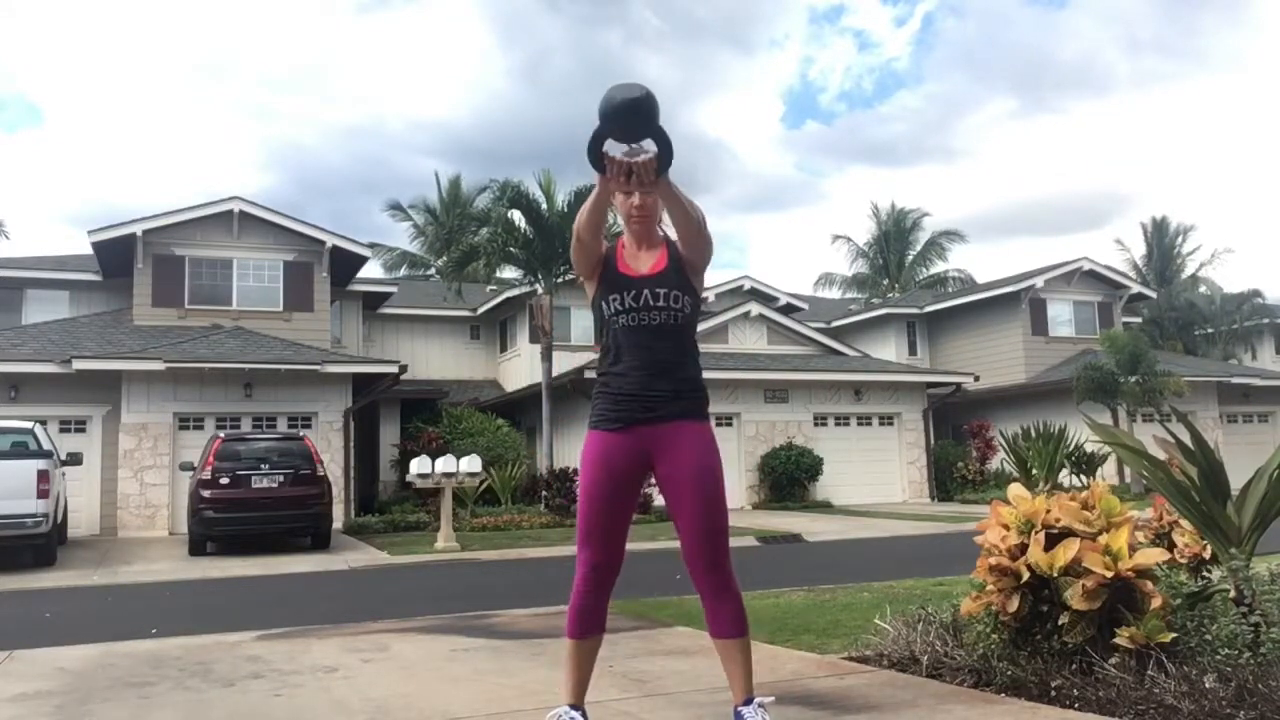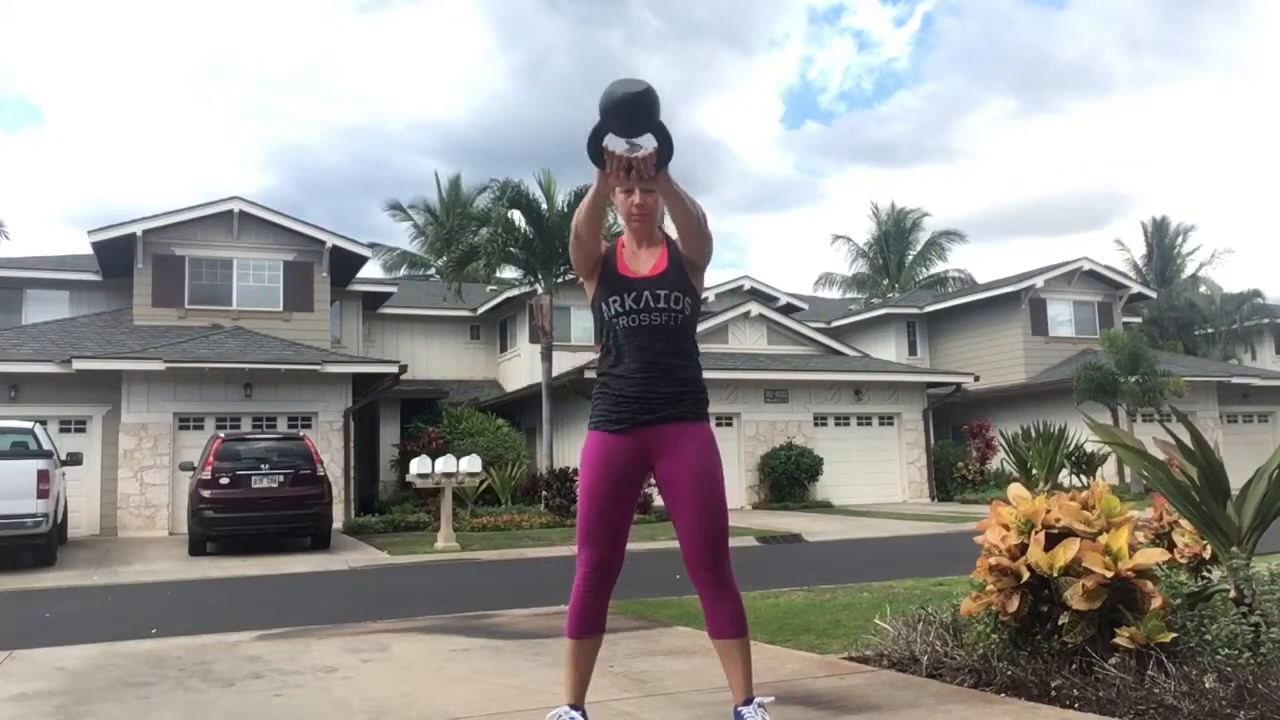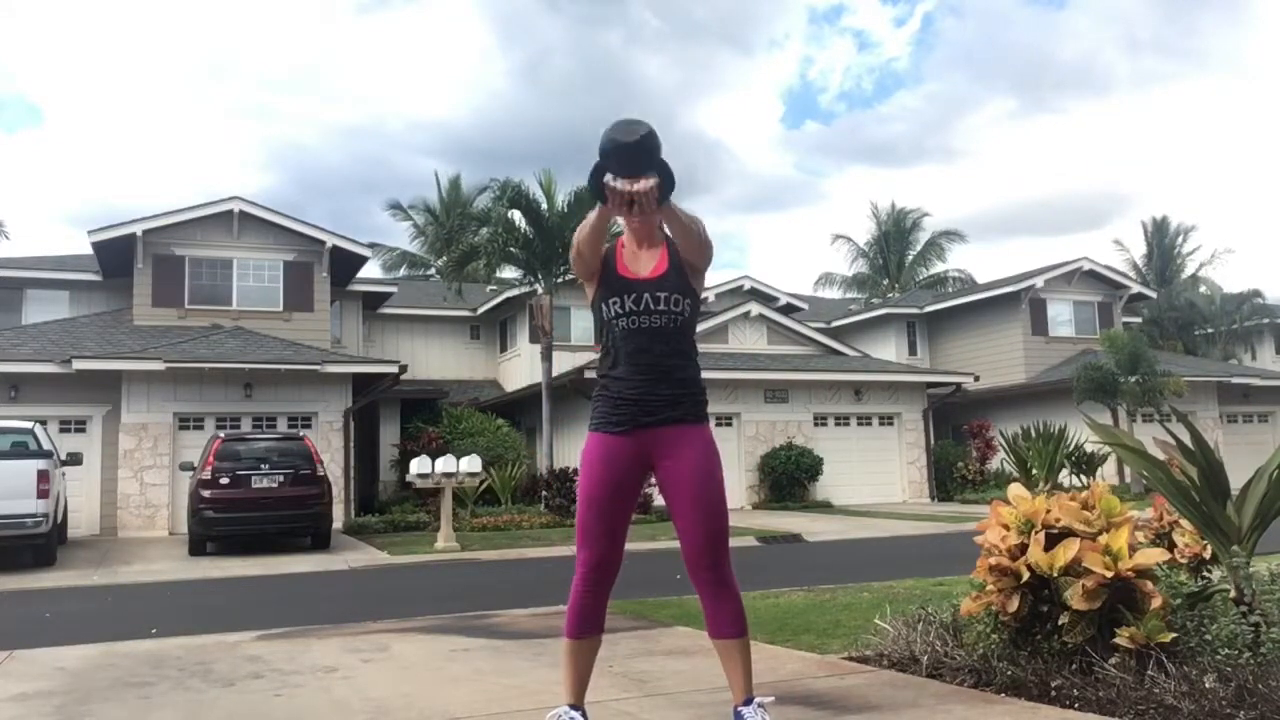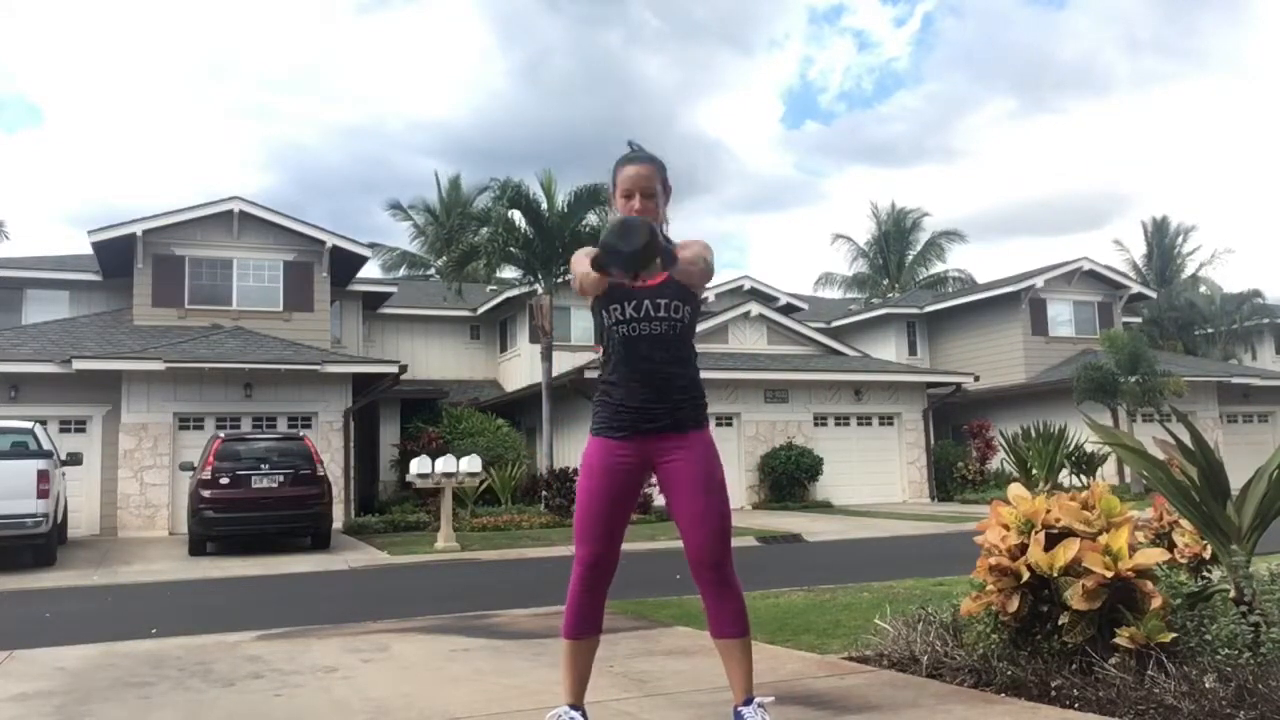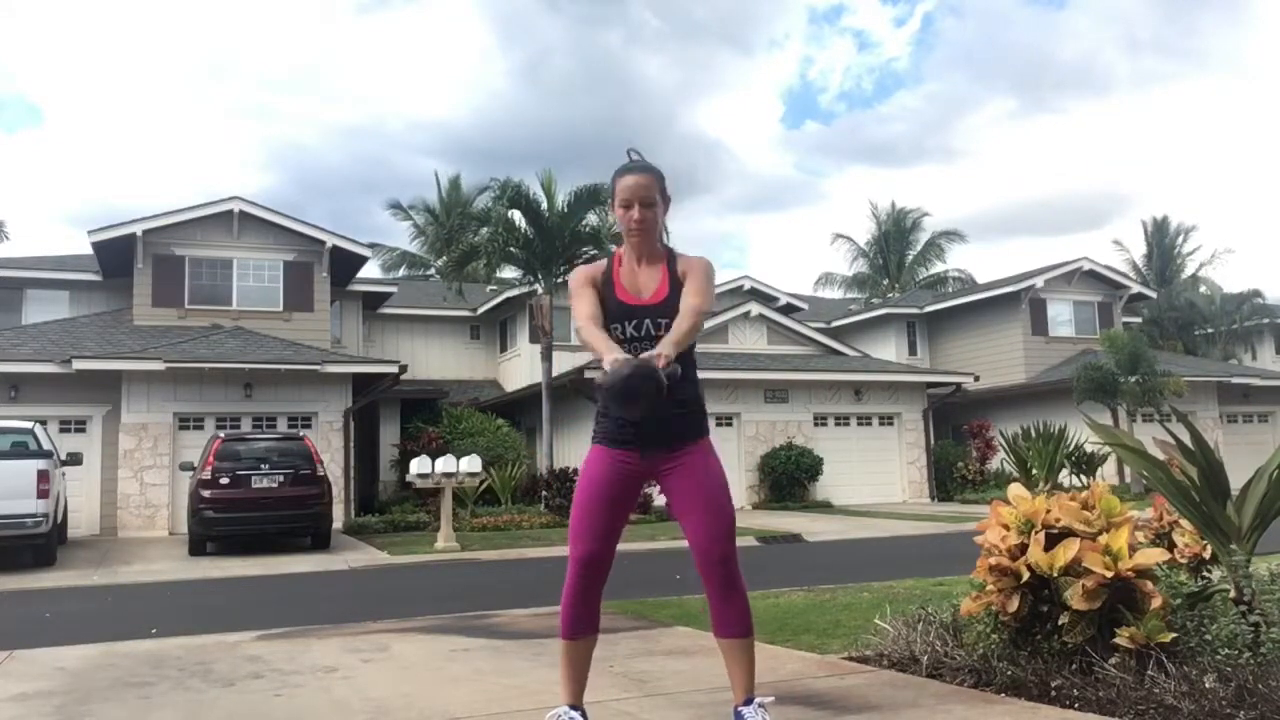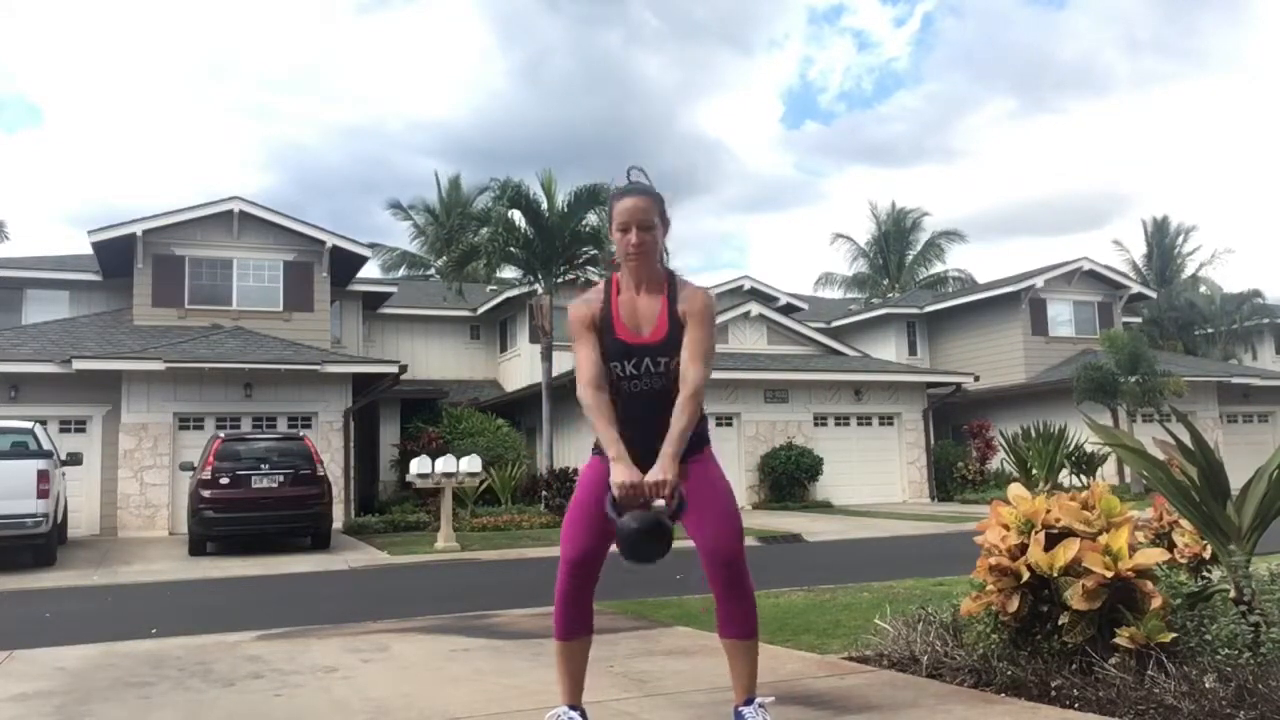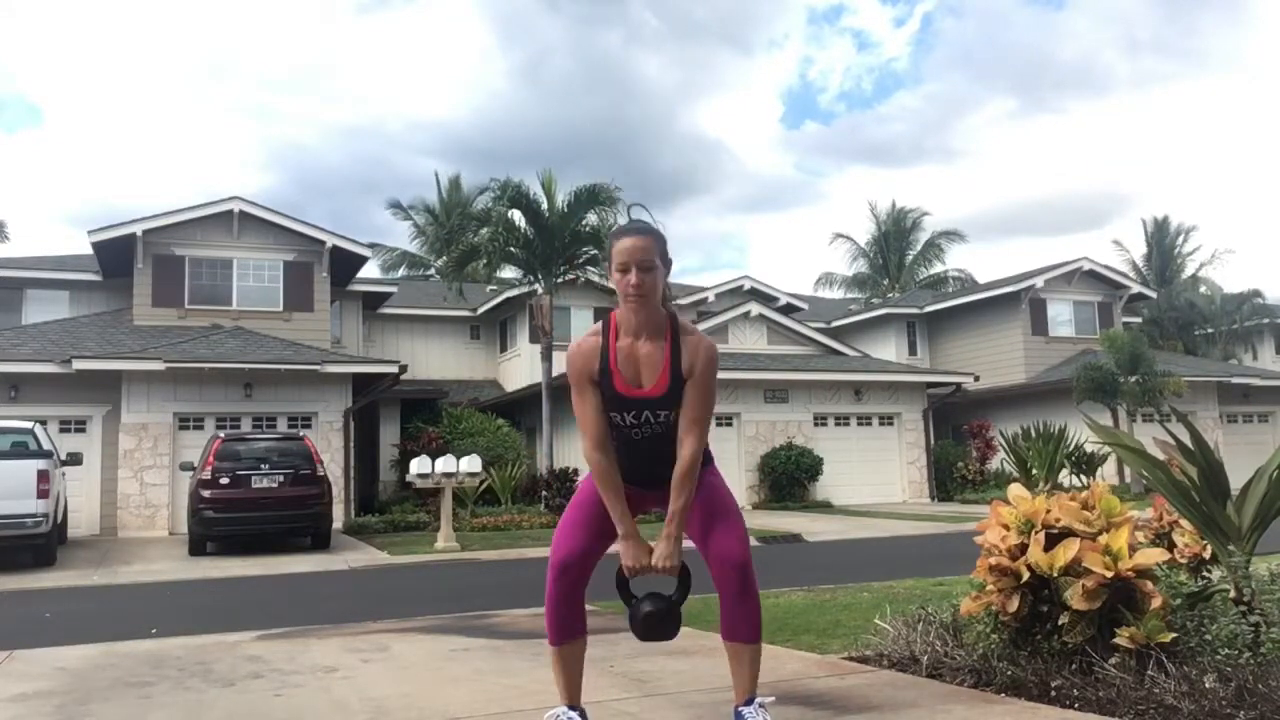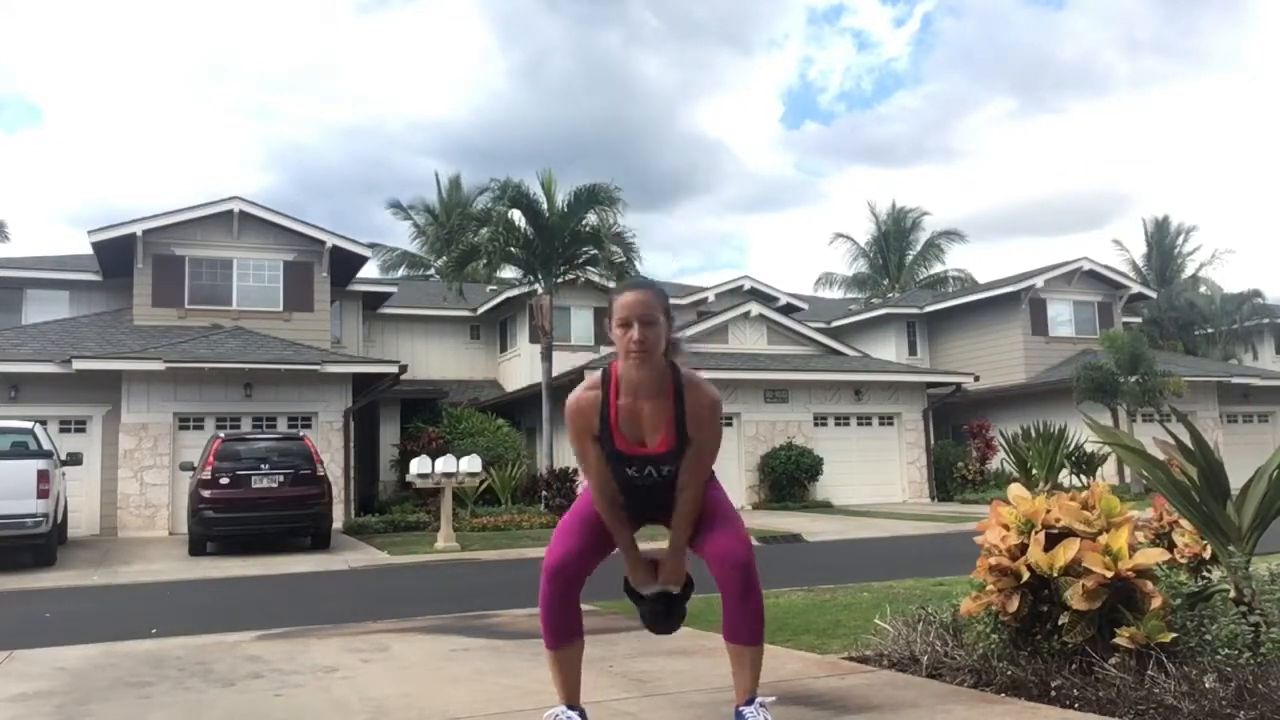
dt=0.1s
person 1, frame 1
left shoulder: (687, 256)
right shoulder: (597, 259)
left elbow: (695, 227)
right elbow: (583, 230)
left wrist: (658, 178)
right wrist: (605, 180)
left hip: (682, 423)
right hip: (613, 425)
left knee: (711, 565)
right knee: (595, 567)
person 1, frame 2
left shoulder: (688, 256)
right shoulder: (597, 261)
left elbow: (695, 224)
right elbow: (582, 231)
left wrist: (658, 173)
right wrist: (607, 175)
left hip: (683, 424)
right hip: (613, 425)
left knee: (710, 567)
right knee: (594, 568)
person 1, frame 3
left shoulder: (687, 259)
right shoulder: (599, 263)
left elbow: (697, 237)
right elbow: (582, 244)
left wrist: (658, 200)
right wrist: (608, 202)
left hip: (682, 425)
right hip: (614, 427)
left knee: (711, 567)
right knee: (593, 569)
person 1, frame 4
left shoulder: (691, 254)
right shoulder: (593, 260)
left elbow: (694, 267)
right elbow: (584, 279)
left wrist: (660, 256)
left hip: (683, 433)
right hip: (614, 433)
left knee: (713, 566)
right knee: (590, 567)
person 1, frame 5
left shoulder: (692, 269)
right shoulder: (590, 276)
left elbow: (694, 315)
right elbow: (585, 324)
left wrist: (663, 351)
right wrist: (612, 354)
left hip: (683, 441)
right hip: (616, 442)
left knee: (720, 563)
right knee: (584, 566)
person 1, frame 6
left shoulder: (693, 301)
right shoulder: (588, 306)
left elbow: (693, 385)
right elbow: (590, 388)
left wrist: (670, 459)
right wrist: (618, 460)
left hip: (686, 454)
right hip: (613, 455)
left knee: (727, 561)
right knee: (575, 564)
person 1, frame 7
left shoulder: (696, 347)
right shoulder: (586, 350)
left elbow: (689, 449)
right elbow: (595, 451)
left wrist: (670, 538)
right wrist: (628, 537)
left hip: (685, 473)
right hip: (615, 474)
left knee: (735, 562)
right knee: (564, 565)
person 1, frame 8
left shoulder: (701, 399)
right shoulder: (584, 403)
left elbow: (689, 492)
right elbow: (603, 491)
left wrist: (674, 562)
right wrist: (631, 561)
left hip: (683, 493)
right hip: (615, 497)
left knee: (738, 565)
right knee: (558, 570)
